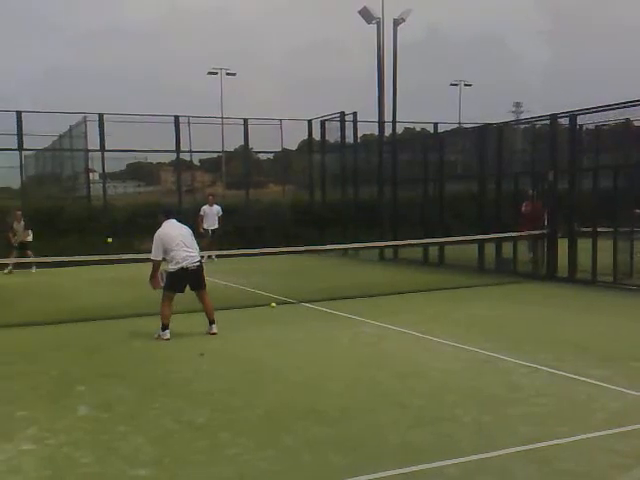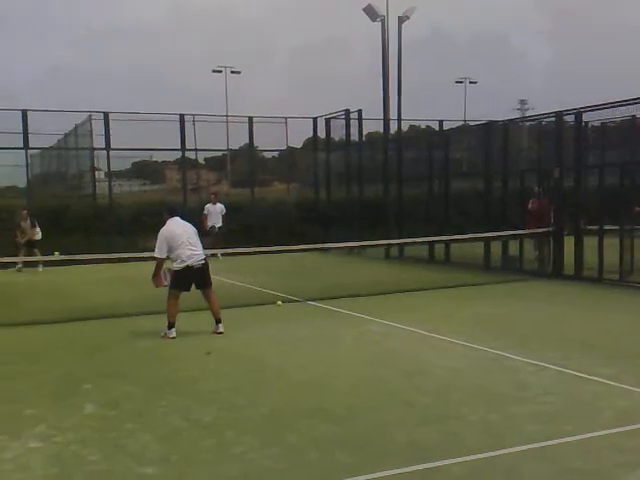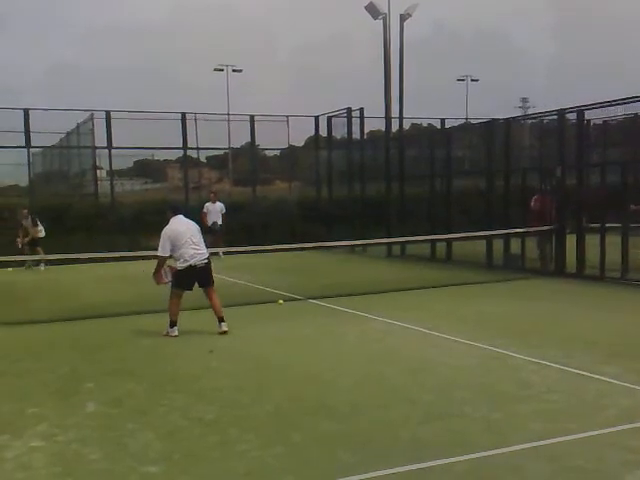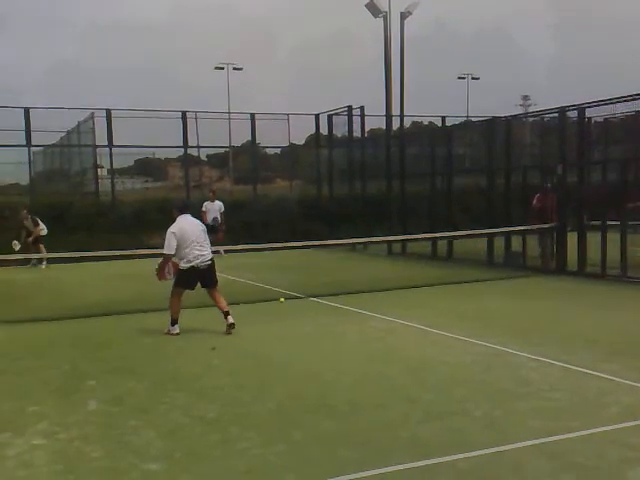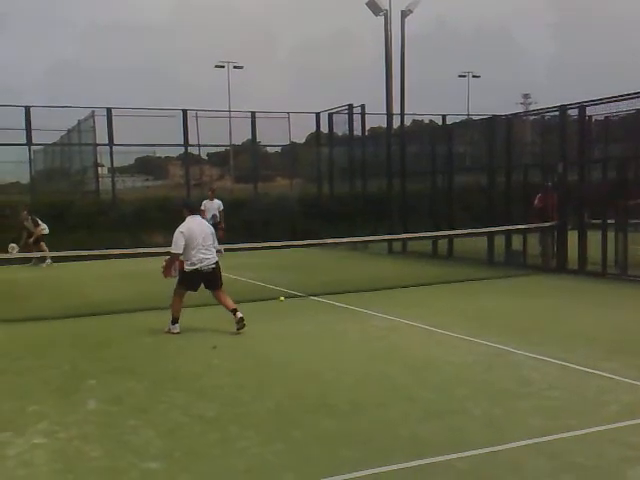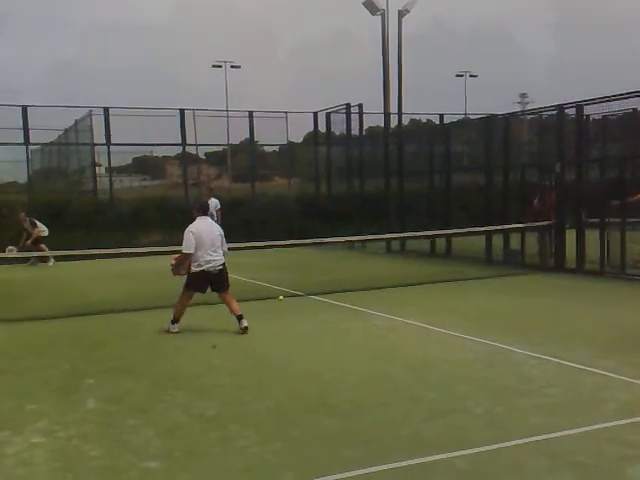
dt=0.1s
person 1, frame 1
left shoulder: (160, 233)
right shoulder: (185, 228)
left elbow: (157, 259)
left wrist: (153, 275)
left hip: (178, 268)
right hip: (196, 264)
left knee: (167, 298)
right knee: (203, 295)
left ankle: (165, 331)
right ankle: (213, 326)
person 1, frame 2
left shoulder: (164, 231)
right shoulder: (189, 226)
left elbow: (161, 257)
left wrist: (156, 273)
left hip: (183, 266)
right hip: (201, 262)
left knee: (173, 297)
right knee: (209, 294)
left ankle: (171, 330)
right ankle: (219, 325)
person 1, frame 3
left shoulder: (168, 230)
right shoulder: (193, 224)
left elbow: (163, 256)
left wrist: (157, 271)
left hip: (186, 265)
right hip: (204, 261)
left knee: (175, 296)
right knee: (211, 292)
left ankle: (173, 328)
right ankle: (222, 324)
person 1, frame 4
left shoulder: (174, 228)
right shoulder: (200, 224)
left elbow: (169, 254)
left wrist: (161, 267)
left hip: (189, 266)
right hip: (207, 262)
left knee: (176, 294)
right knee: (214, 293)
left ankle: (174, 326)
right ankle: (228, 317)
person 1, frame 5
left shoulder: (182, 229)
right shoulder: (208, 226)
left elbow: (176, 253)
right elbow: (215, 248)
left wrist: (168, 266)
left hip: (193, 268)
right hip: (212, 265)
left knee: (178, 294)
right knee: (220, 294)
left ankle: (174, 325)
right ankle: (237, 314)
person 1, frame 6
left shoulder: (192, 228)
right shoulder: (217, 227)
left elbow: (187, 253)
right elbow: (224, 251)
left wrist: (178, 265)
left hip: (200, 269)
right hip: (219, 266)
left knee: (185, 296)
right knee: (226, 296)
left ankle: (174, 325)
right ankle: (242, 321)
